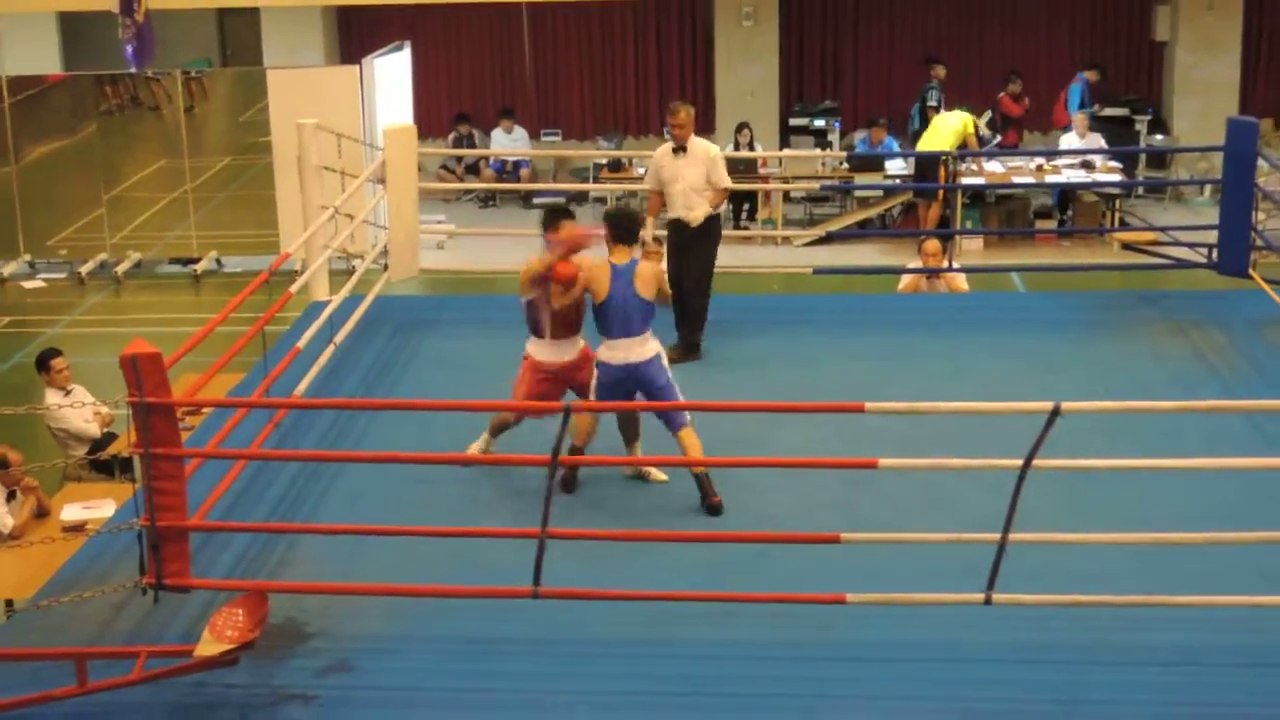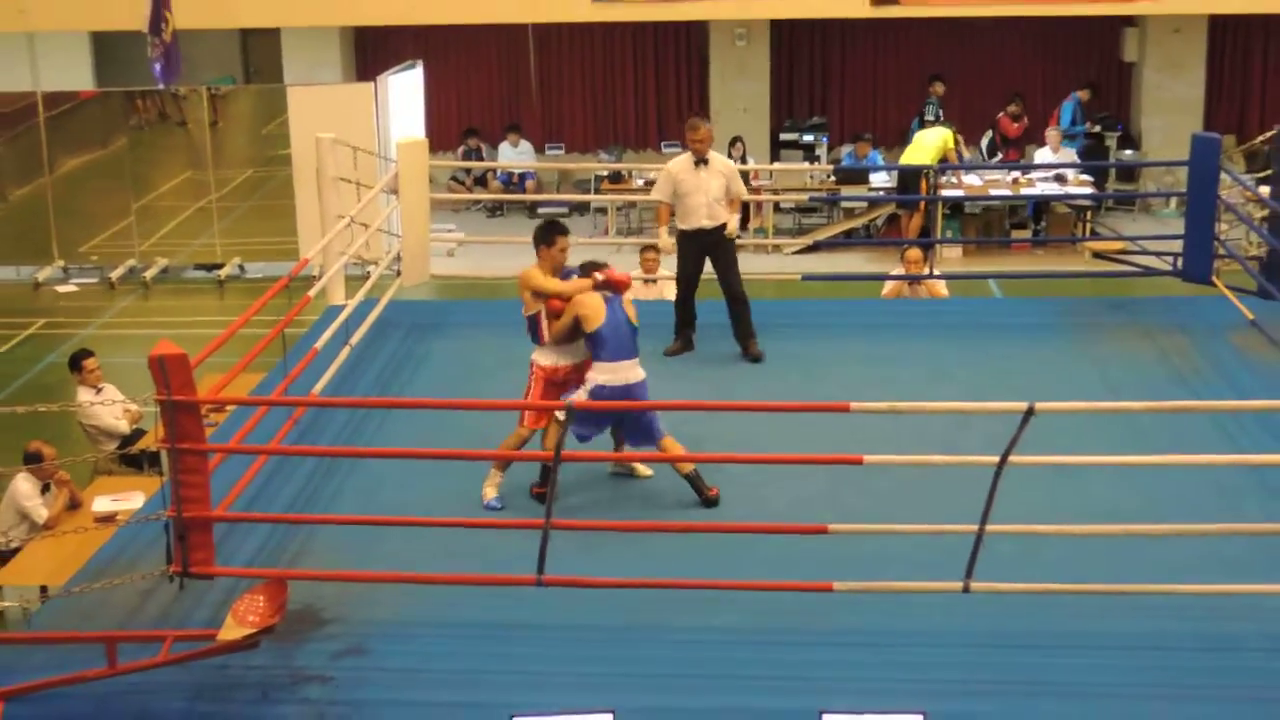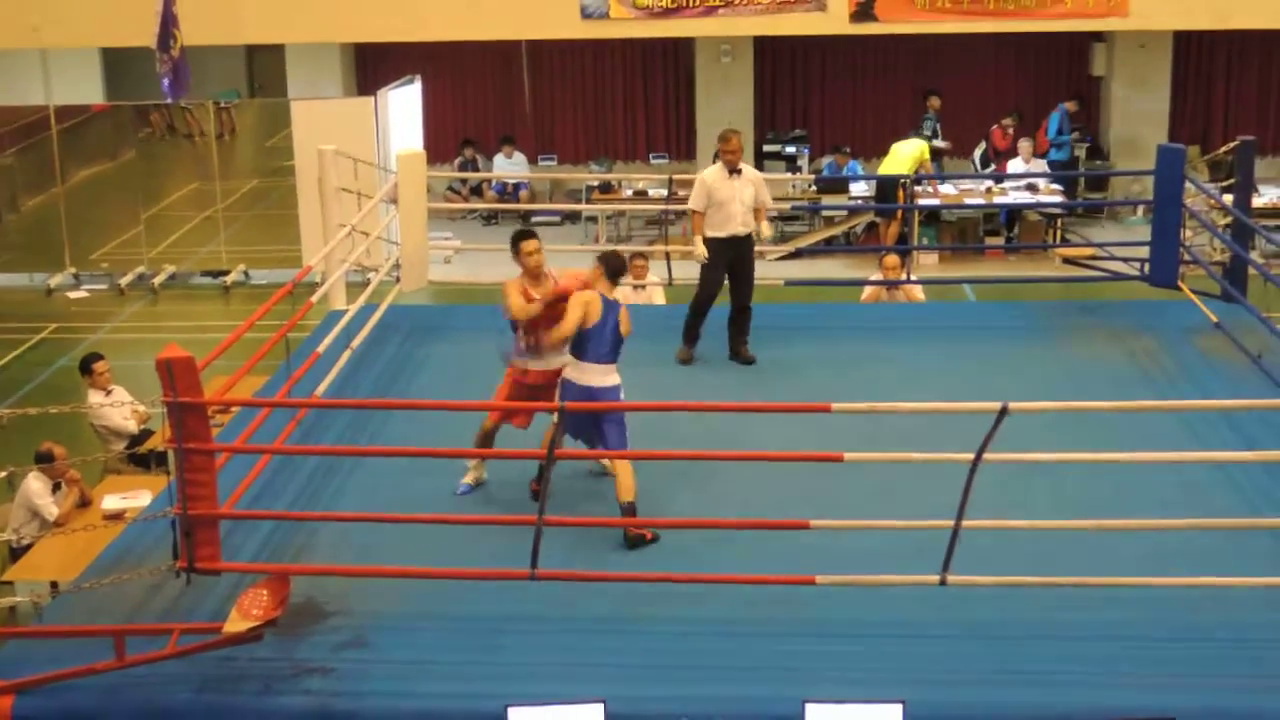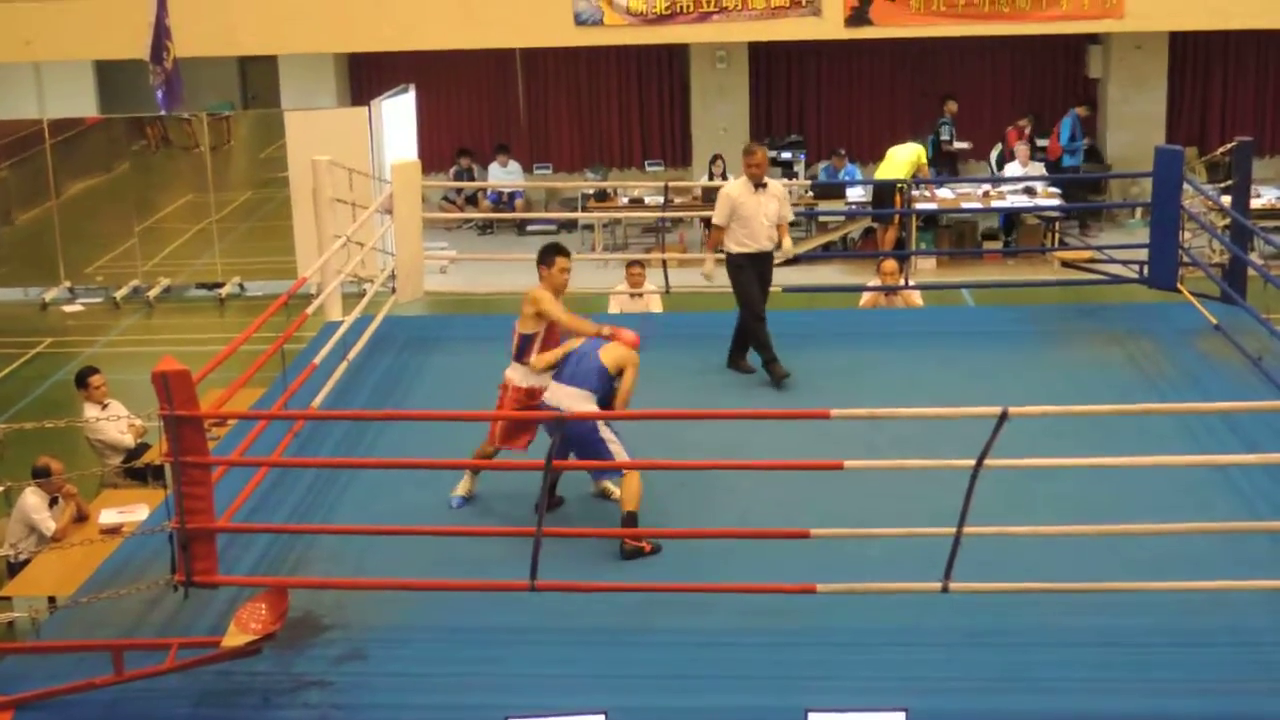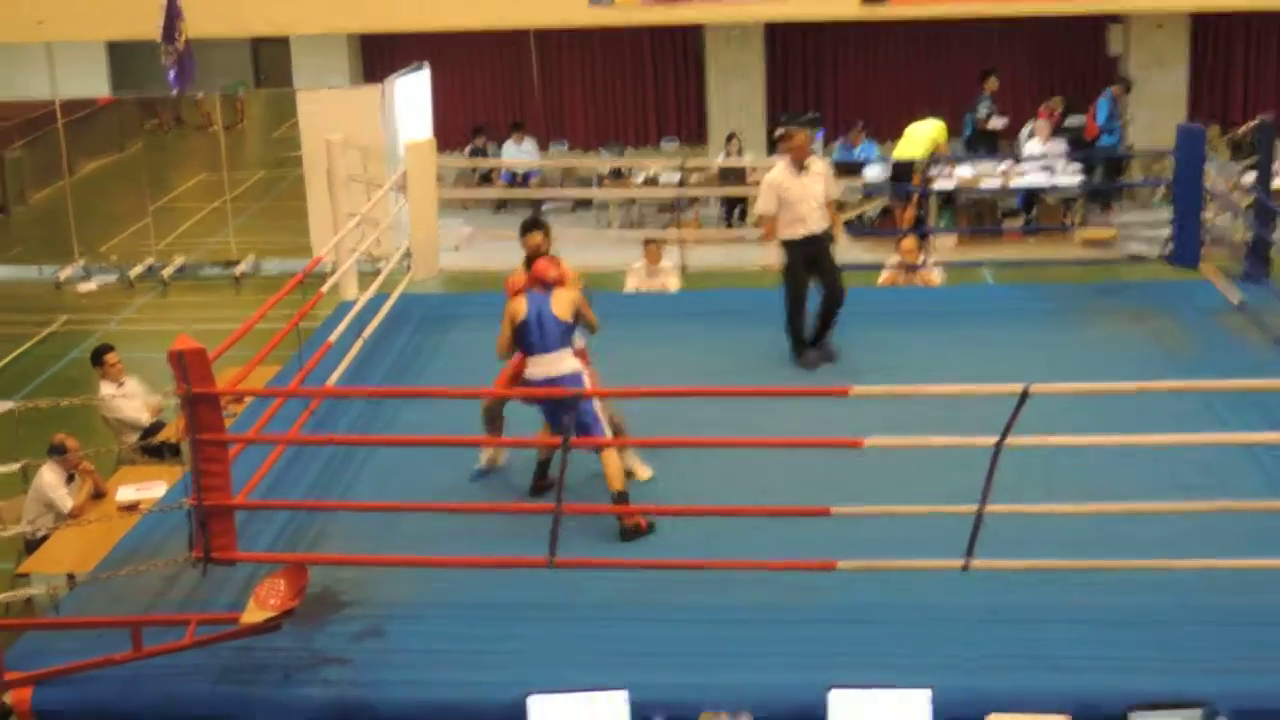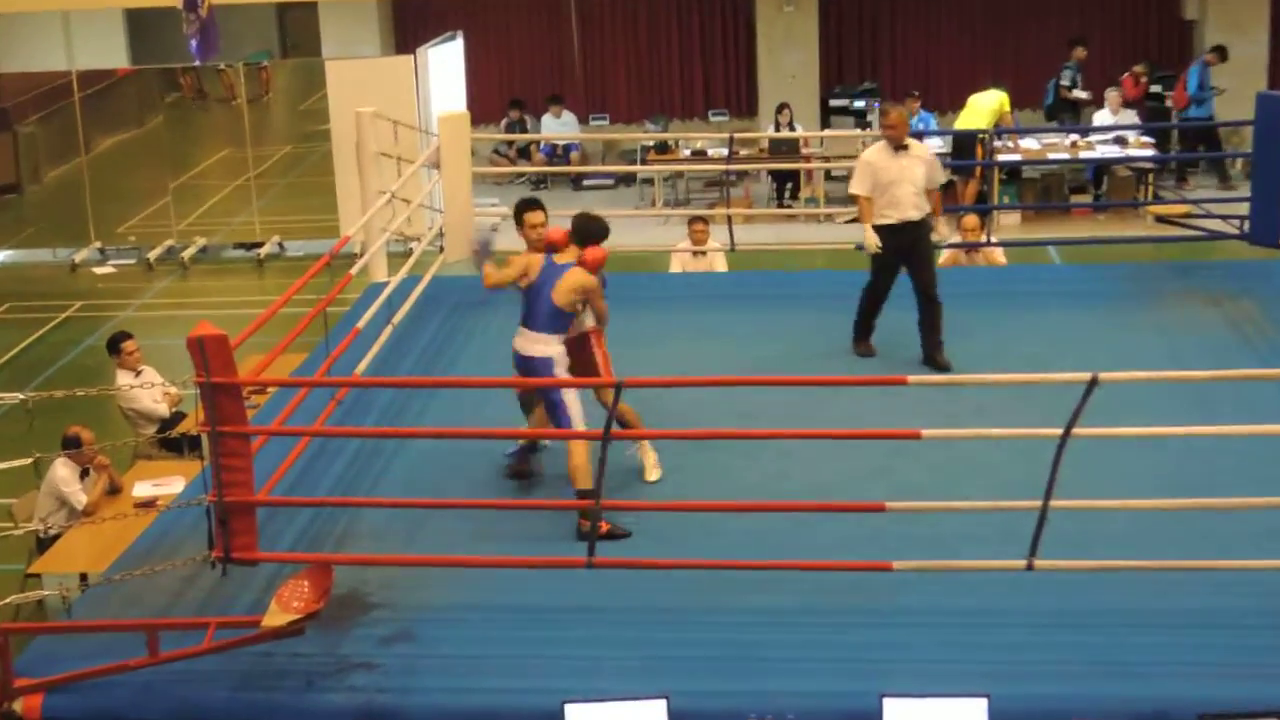
dt=0.4s
person 1, frame 1
left shoulder: (593, 272)
right shoulder: (651, 270)
right elbow: (667, 299)
left hip: (611, 361)
right hip: (647, 357)
left knee: (590, 408)
right knee: (681, 425)
left ankle: (570, 471)
right ankle: (708, 493)
person 1, frame 2
left shoulder: (581, 302)
right shoulder: (627, 303)
left elbow: (556, 336)
left hip: (602, 385)
right hip: (635, 383)
left knee: (557, 421)
right knee: (661, 438)
left ankle: (544, 486)
right ankle: (704, 491)
person 1, frame 3
left shoulder: (583, 297)
right shoulder: (623, 314)
left elbow: (564, 331)
left wrist: (542, 340)
left hip: (574, 383)
right hip: (608, 388)
left knee: (555, 428)
right knee: (619, 457)
left ankle: (539, 484)
right ankle: (633, 526)
person 1, frame 4
left shoulder: (579, 342)
right shoulder: (628, 356)
left elbow: (537, 364)
right elbow: (620, 407)
left hip: (550, 406)
right hip: (580, 417)
left knee: (562, 448)
right knee: (630, 474)
left ankle: (548, 497)
right ankle: (630, 540)
person 1, frame 5
left shoulder: (515, 305)
right shoulder: (571, 295)
left elbow: (503, 352)
right elbow: (593, 327)
left hip: (536, 378)
right hip: (568, 376)
left knee: (556, 425)
right knee: (604, 445)
left ankle: (540, 479)
right ankle: (626, 517)
person 1, frame 6
left shoulder: (533, 261)
right shoulder: (585, 281)
left elbow: (492, 281)
right elbow: (602, 320)
left wrist: (482, 259)
left hip: (521, 352)
right hip: (547, 358)
left knee: (549, 404)
right knee: (576, 435)
right ankle: (589, 519)
person 2, frame 1
right shoulder: (532, 271)
right elbow: (540, 268)
right wrist: (566, 246)
left hip: (576, 354)
right hip: (541, 360)
right knee: (511, 416)
left ankle: (636, 461)
right ankle: (485, 442)
person 2, frame 2
left shoulder: (563, 274)
right shoulder: (529, 277)
right elbow: (563, 290)
right wrist: (602, 280)
left hip: (578, 357)
right hip: (548, 365)
right knee: (525, 431)
left ankle: (621, 460)
right ankle: (491, 483)
person 2, frame 3
left shoulder: (558, 280)
right shoulder: (512, 287)
right elbow: (521, 315)
right wrist: (550, 297)
left hip: (559, 365)
right hip: (525, 367)
right knee: (490, 424)
right ankle: (476, 470)
person 2, frame 4
left shoulder: (554, 305)
right shoulder: (536, 297)
right elbow: (568, 323)
right wrist: (605, 331)
left hip: (550, 383)
right hip: (521, 385)
right knee: (493, 446)
left ankle: (600, 481)
right ankle: (468, 481)
person 2, frame 5
left shoulder: (566, 273)
right shoulder: (518, 278)
left knee: (599, 406)
right knee: (491, 403)
left ankle: (627, 455)
right ankle: (493, 452)
person 2, frame 6
left shoulder: (563, 250)
left hip: (583, 333)
left knee: (608, 399)
right knee: (526, 391)
left ankle: (645, 449)
right ankle: (534, 437)
person 3, frame 1
left shoulder: (709, 152)
right shoulder: (661, 154)
left elbow: (723, 189)
right elbow: (656, 192)
left wrist: (705, 210)
right wrist: (650, 221)
left hip: (705, 226)
right hip: (676, 226)
left knee: (697, 286)
right knee: (677, 284)
left ankle: (690, 345)
right ankle: (685, 337)
person 3, frame 2
left shoulder: (725, 166)
right shoulder: (674, 168)
left elbow: (736, 196)
right elbow: (664, 202)
left wrist: (734, 218)
right wrist: (663, 231)
left hip: (720, 233)
right hip: (689, 236)
left knee: (734, 288)
right knee: (685, 289)
left ankle: (748, 342)
right ankle: (683, 338)
person 3, frame 3
left shoulder: (754, 177)
right shoulder: (707, 177)
left elbow: (760, 206)
right elbow: (697, 212)
left wrist: (764, 224)
right wrist: (698, 241)
left hip: (743, 242)
right hip: (716, 243)
left knee: (742, 299)
right knee: (705, 295)
left ankle: (738, 346)
right ankle: (688, 342)
person 3, frame 4
left shoulder: (777, 190)
right shoulder: (731, 192)
left elbow: (782, 221)
right elbow: (718, 227)
left wrist: (785, 239)
right wrist: (710, 258)
left hip: (765, 257)
right hip: (740, 259)
left knee: (753, 312)
right knee: (754, 313)
left ankle: (737, 356)
right ankle: (772, 364)
person 3, frame 5
left shoulder: (822, 169)
right shoulder: (774, 178)
right elbow: (768, 217)
left wrist: (835, 229)
right wrist: (773, 247)
left hip: (819, 240)
right hip: (792, 244)
left knee: (836, 291)
right knee: (797, 299)
left ankle: (818, 339)
right ankle: (801, 348)
person 3, frame 6
left shoulder: (924, 153)
right shoulder: (871, 157)
left elbow: (933, 189)
right elbow: (863, 197)
left wrist: (938, 220)
right wrist: (867, 230)
left hip: (918, 229)
right hip: (886, 231)
left knee: (928, 291)
right knee: (877, 289)
left ankle: (933, 350)
right ankle: (861, 337)
